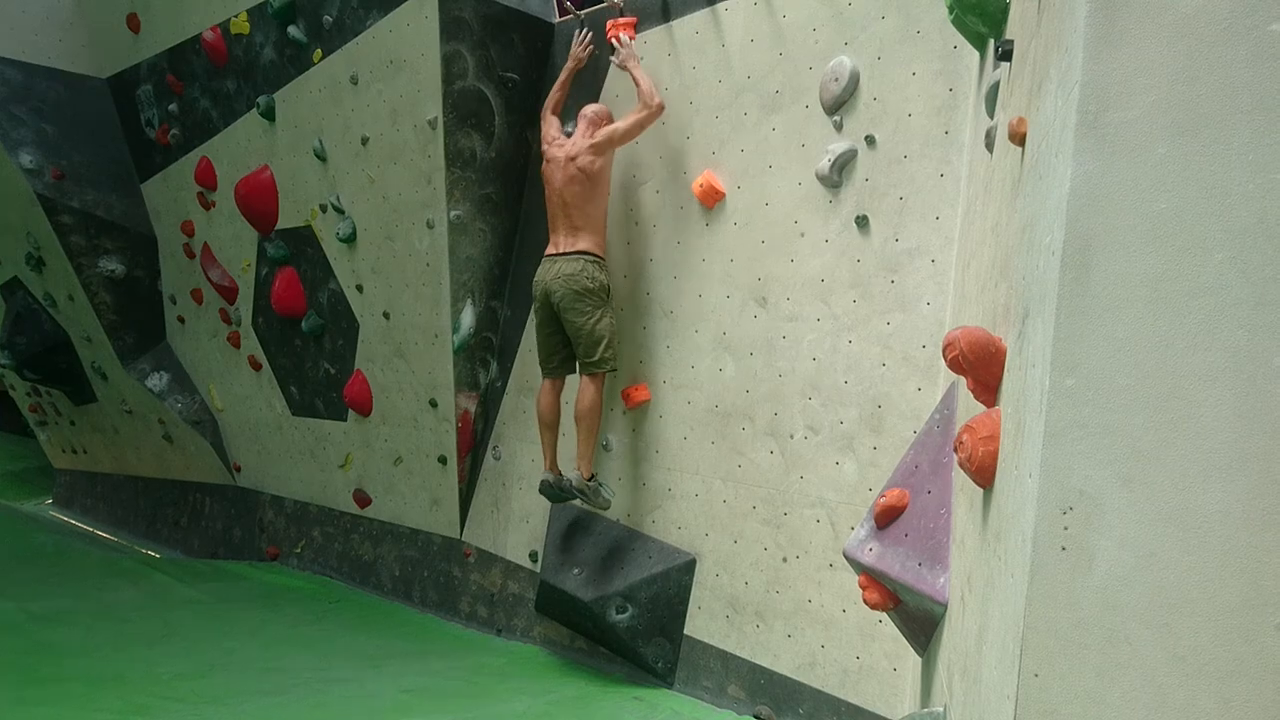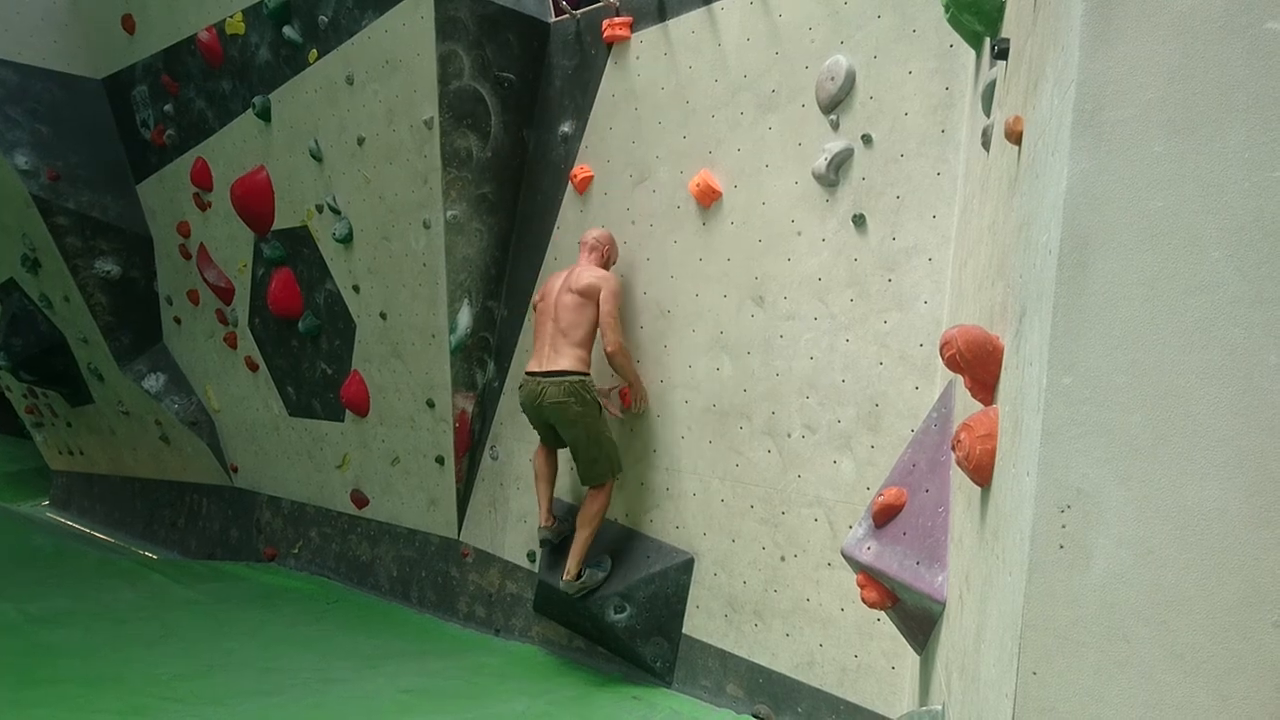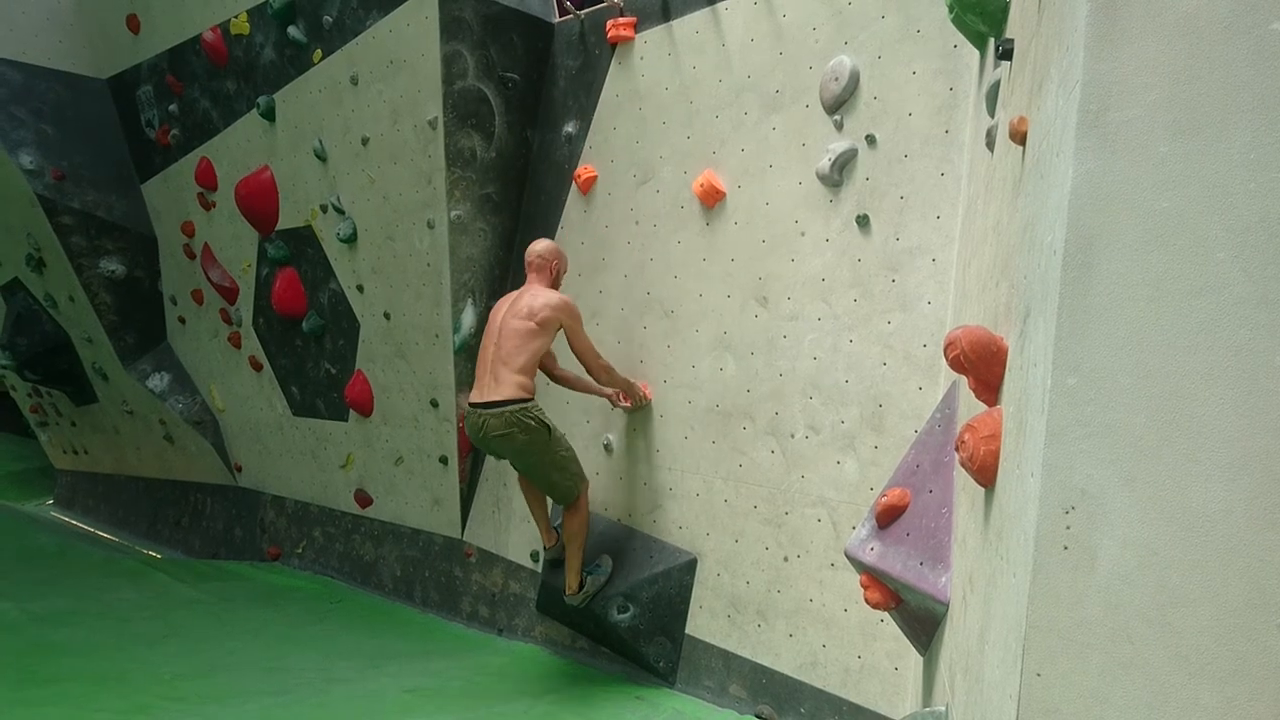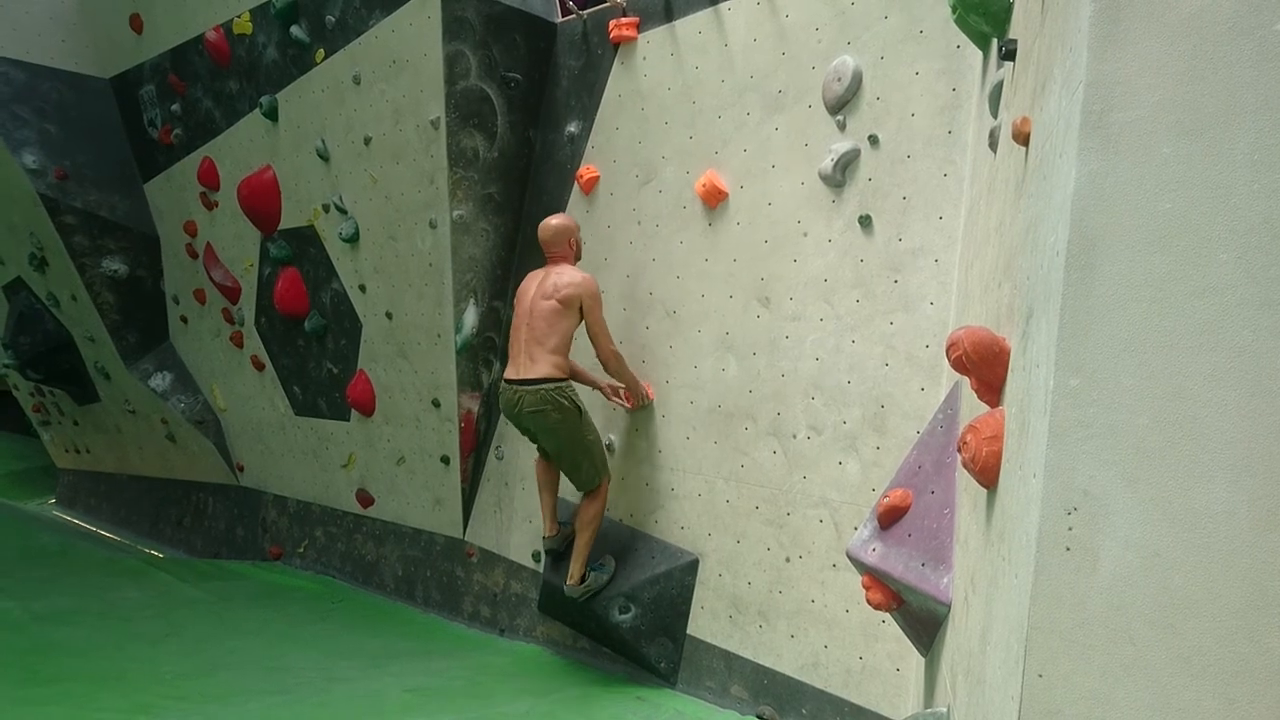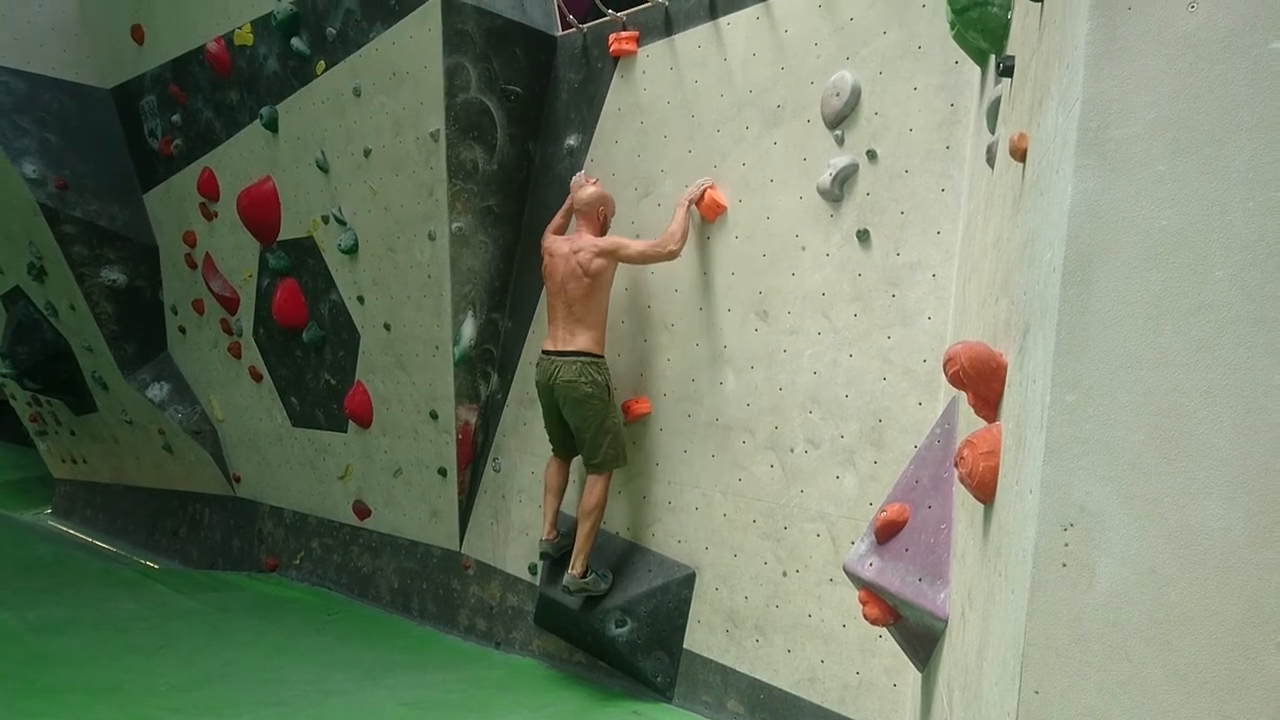
dt=0.4s
person 1, frame 1
left shoulder: (551, 147)
right shoulder: (596, 144)
left elbow: (550, 108)
right elbow: (651, 107)
left wrist: (572, 63)
right wrist: (632, 65)
left hip: (547, 272)
right hip: (582, 272)
left knee: (554, 377)
right knee: (593, 373)
left ankle: (551, 473)
right ankle: (582, 473)
person 1, frame 2
left shoulder: (548, 284)
right shoulder: (604, 280)
right elbow: (613, 347)
right wrist: (636, 385)
left hip: (529, 385)
right hip: (567, 386)
left knee: (547, 442)
right knee: (601, 480)
left ankle: (547, 524)
right ankle: (574, 574)
person 1, frame 3
left shoulder: (504, 304)
right shoulder: (557, 303)
right elbow: (597, 366)
left wrist: (604, 393)
right wrist: (630, 387)
left hip: (474, 419)
right hip: (512, 417)
left knee: (529, 463)
right knee: (576, 492)
left ankle: (551, 543)
right ankle: (575, 585)
person 1, frame 4
left shoulder: (526, 284)
right shoulder: (580, 282)
right elbow: (607, 356)
left wrist: (598, 384)
right wrist: (635, 385)
left hip: (511, 394)
right hip: (548, 395)
left knee: (549, 450)
right knee: (595, 483)
left ankle: (551, 531)
right ankle: (577, 577)
person 1, frame 5
left shoulder: (552, 247)
right shoulder: (604, 247)
right elbow: (670, 247)
left wrist: (573, 198)
right wrist: (685, 202)
left hip: (547, 365)
right hip: (583, 370)
left knee: (561, 452)
right knee: (599, 468)
left ankle: (549, 535)
right ankle: (578, 571)
